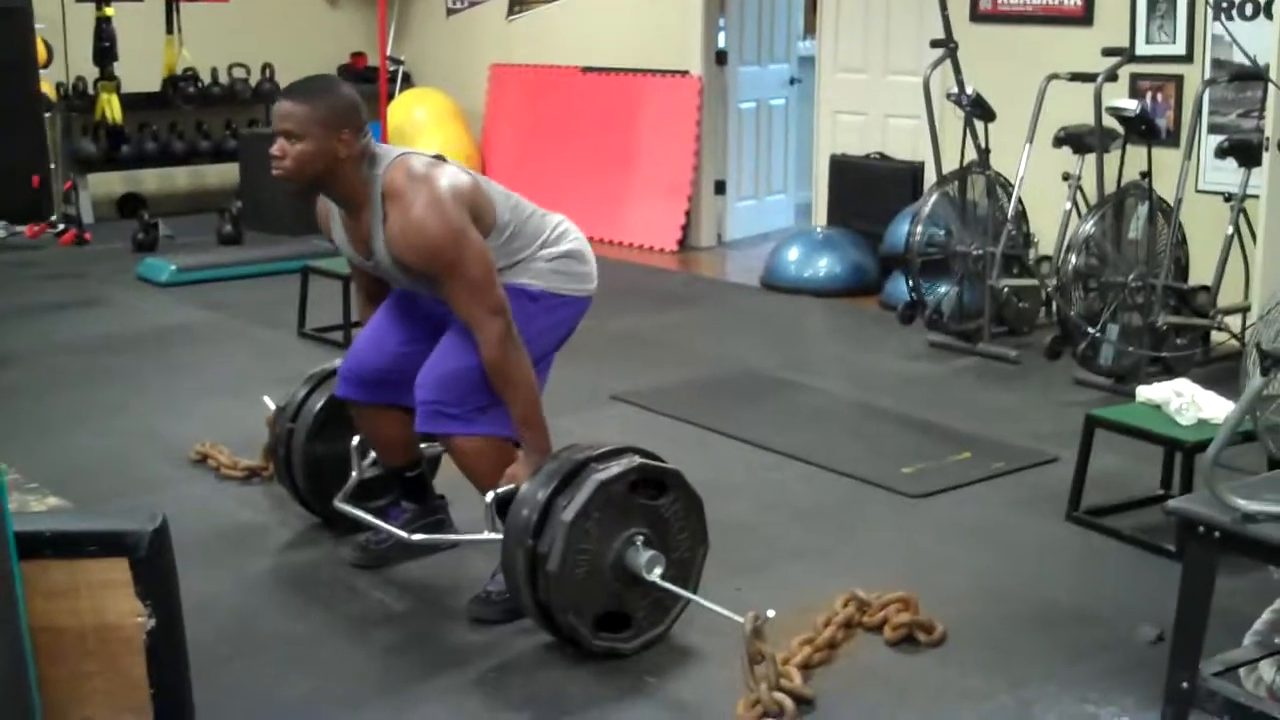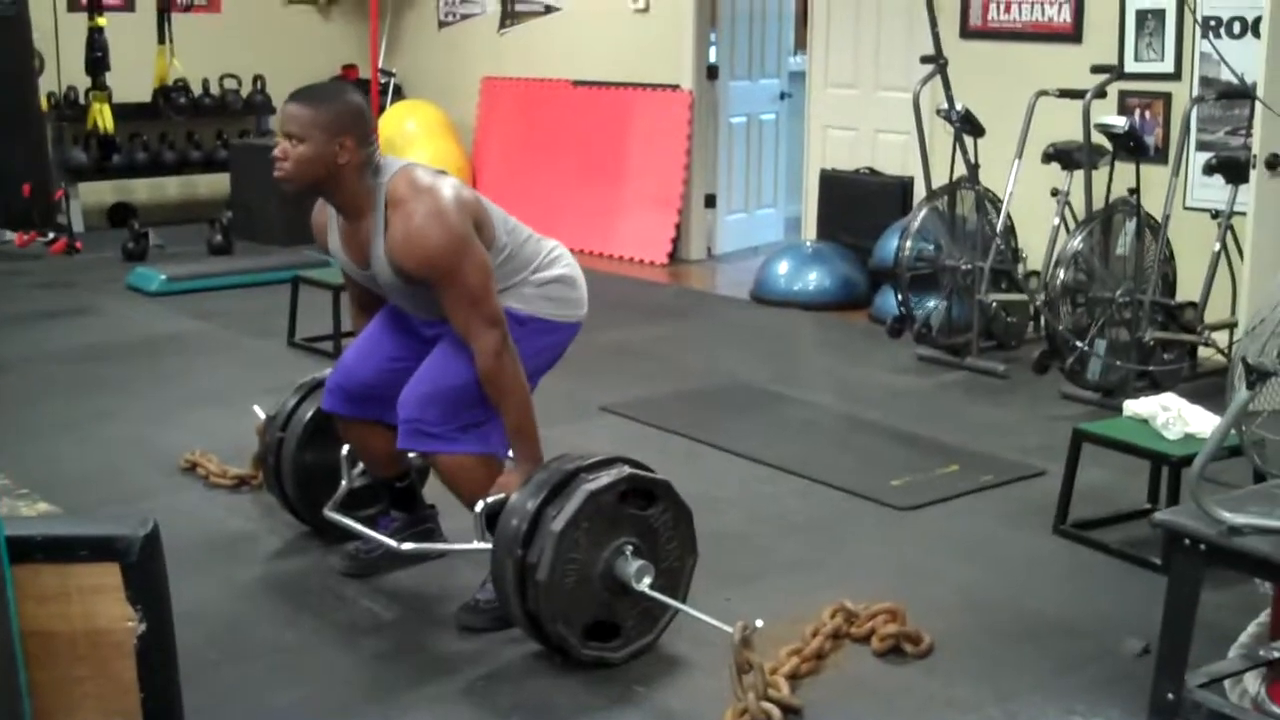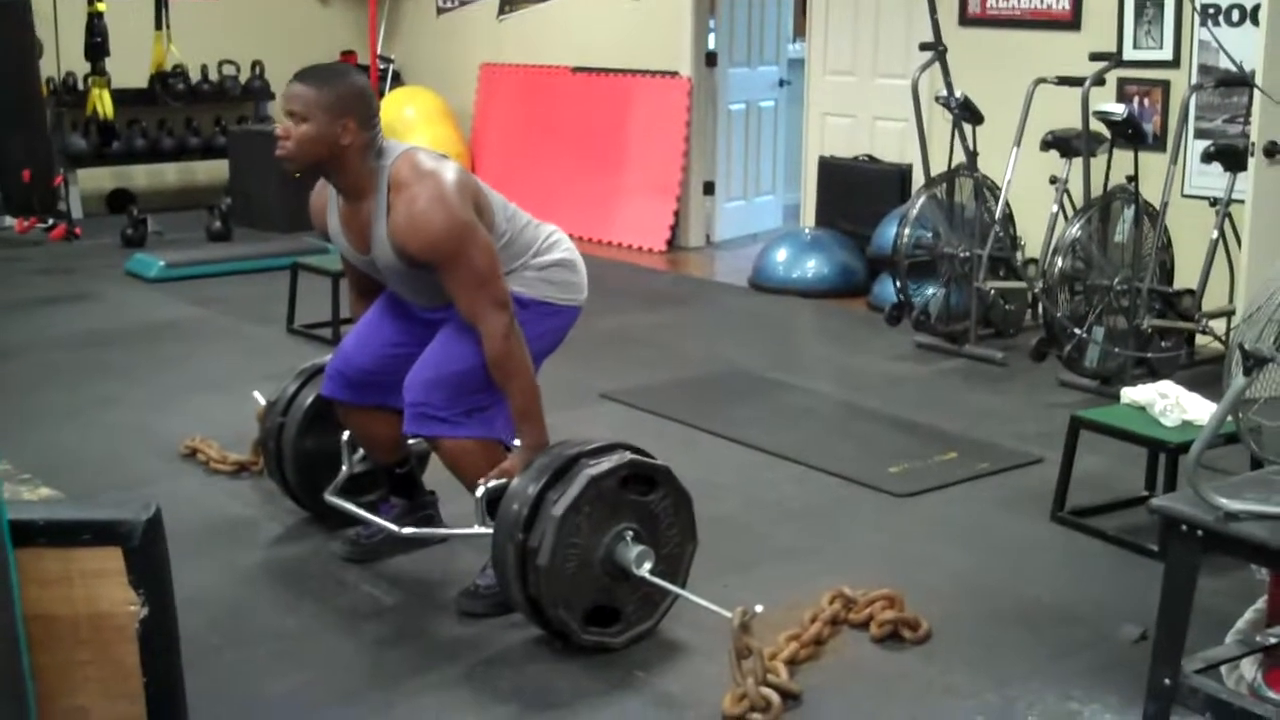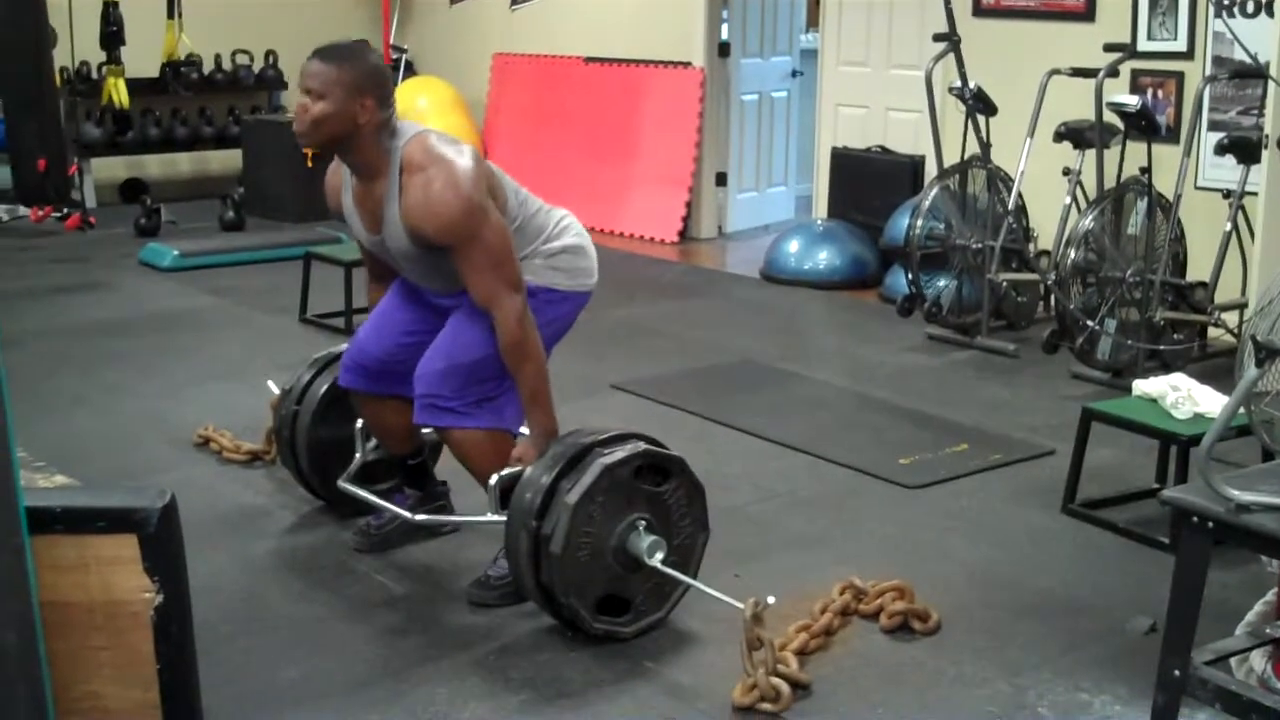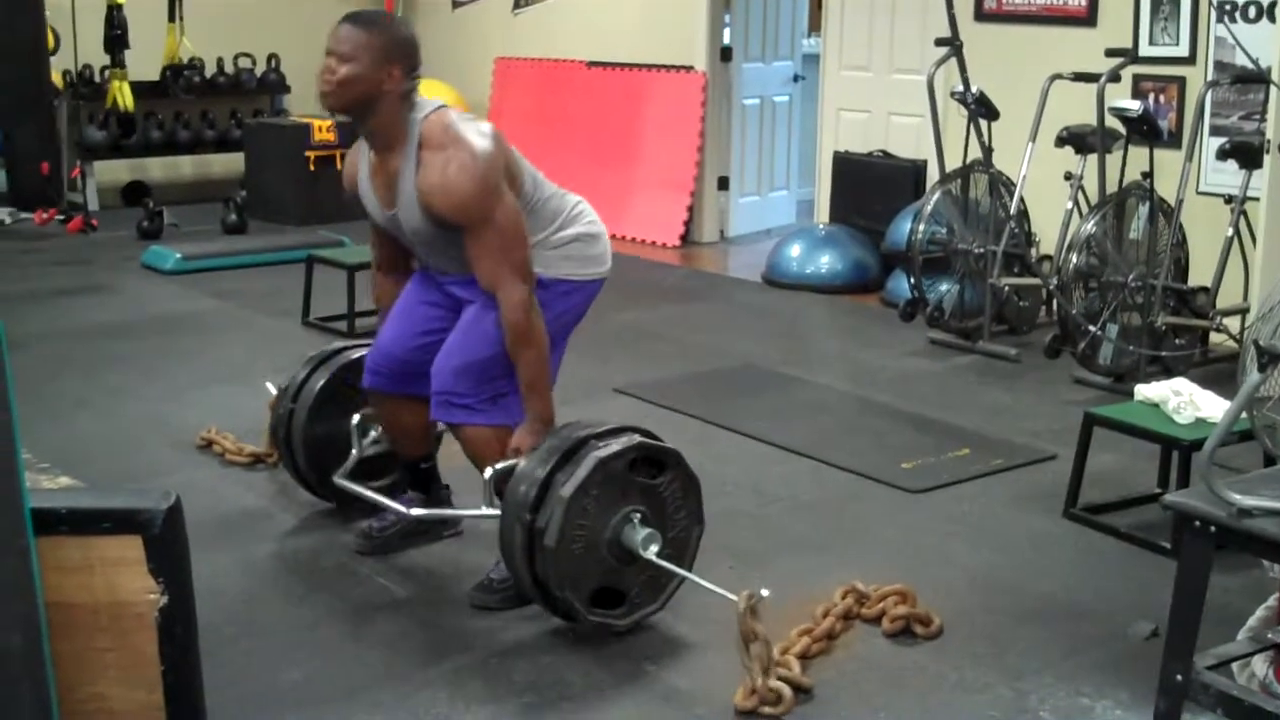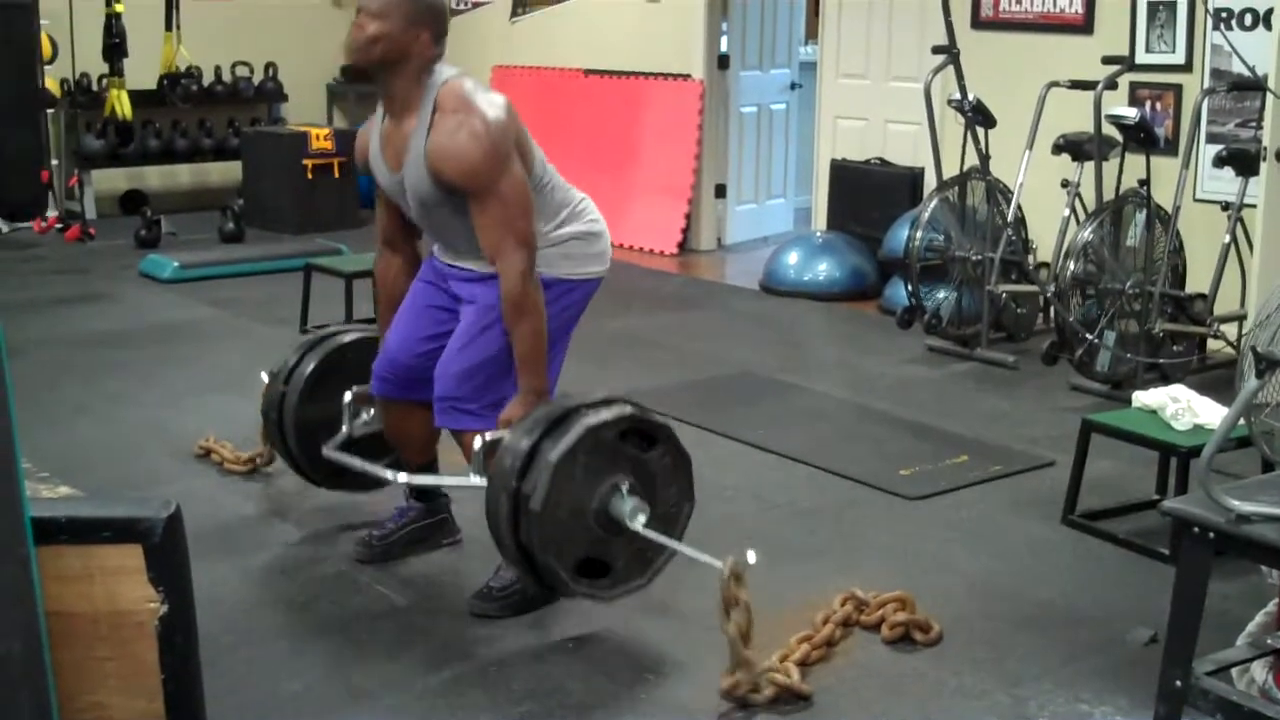
dt=0.2s
person 1, frame 1
left shoulder: (420, 209)
right shoulder: (333, 203)
left elbow: (495, 330)
right elbow: (373, 294)
left wrist: (537, 455)
right wrist: (383, 352)
left hip: (544, 276)
right hip: (455, 280)
left knee: (448, 400)
right knee: (364, 378)
right ankle: (422, 512)
person 1, frame 2
left shoulder: (421, 219)
right shoulder: (328, 215)
left elbow: (490, 341)
right elbow: (366, 305)
left wrist: (528, 466)
right wrist: (375, 368)
left hip: (533, 299)
left knee: (431, 416)
right knee: (349, 391)
right ankle: (412, 521)
person 1, frame 3
left shoulder: (424, 203)
right shoulder: (327, 199)
left elbow: (496, 325)
right elbow: (365, 291)
left wrist: (533, 449)
right wrist: (373, 353)
left hip: (533, 284)
left knee: (436, 402)
right knee: (350, 379)
right ankle: (411, 509)
person 1, frame 4
left shoulder: (437, 184)
right shoulder: (342, 180)
left elbow: (509, 308)
right elbow: (383, 275)
left wrist: (544, 436)
right wrist: (388, 343)
left hip: (544, 270)
left knee: (448, 392)
right knee: (365, 369)
right ankle: (424, 497)
person 1, frame 5
left shoulder: (455, 162)
right shoulder: (361, 163)
left elbow: (514, 296)
right elbow: (390, 269)
left wrist: (540, 427)
right wrist: (391, 346)
left hip: (554, 258)
left knee: (464, 394)
right knee: (386, 372)
right ankle: (427, 504)
person 1, frame 6
left shoulder: (466, 126)
right shoulder: (377, 131)
left elbow: (517, 265)
right elbow: (394, 245)
left wrist: (532, 399)
right wrist: (389, 335)
left hip: (552, 257)
right hip: (460, 255)
left knee: (468, 399)
right knee: (396, 378)
right ankle: (428, 511)
